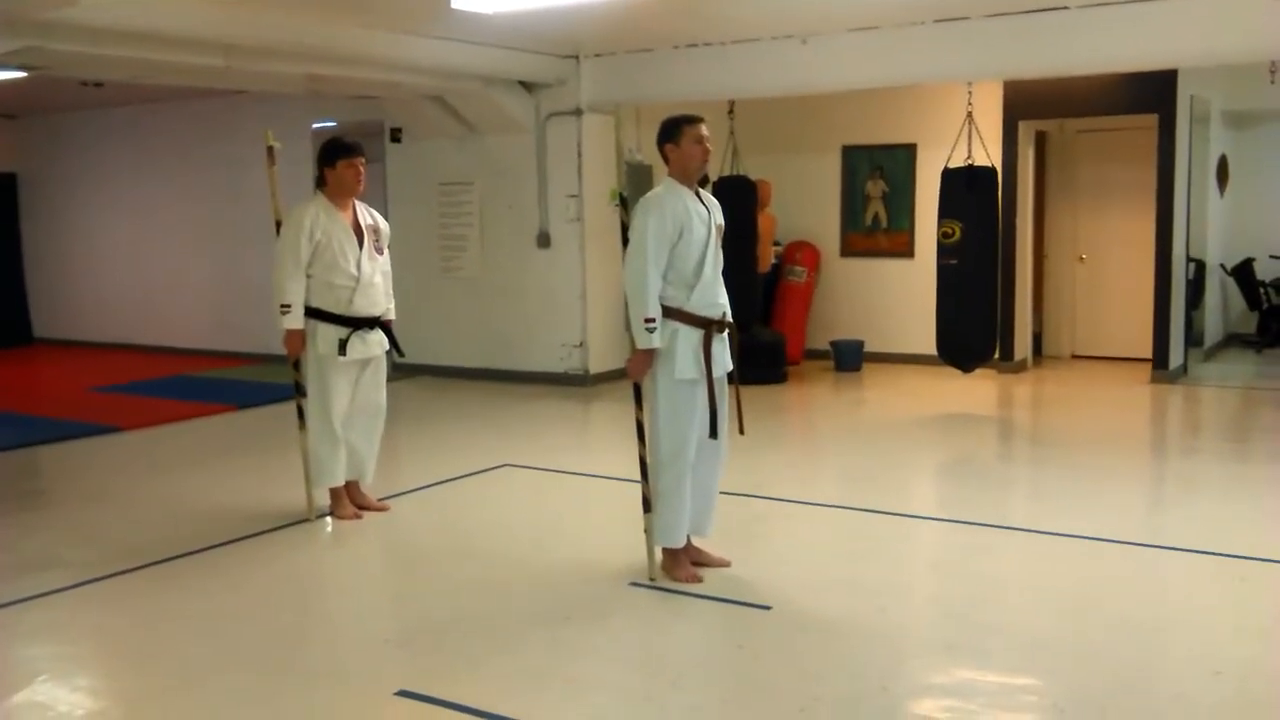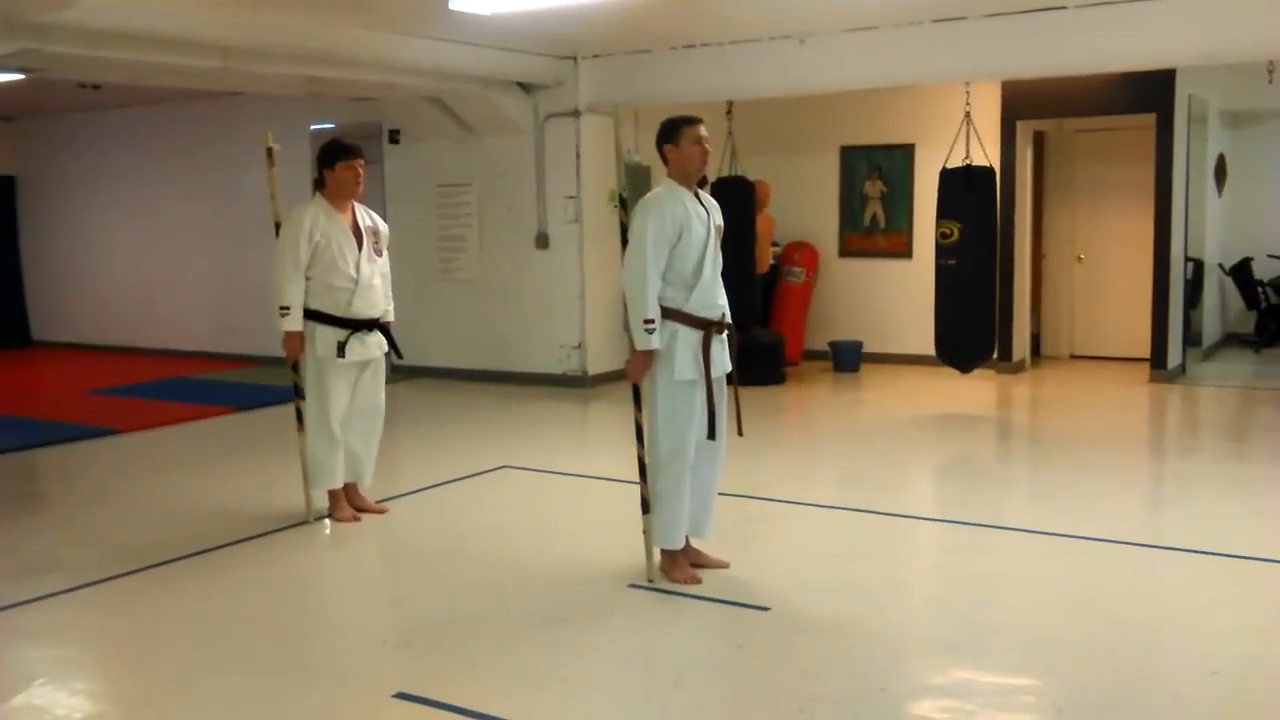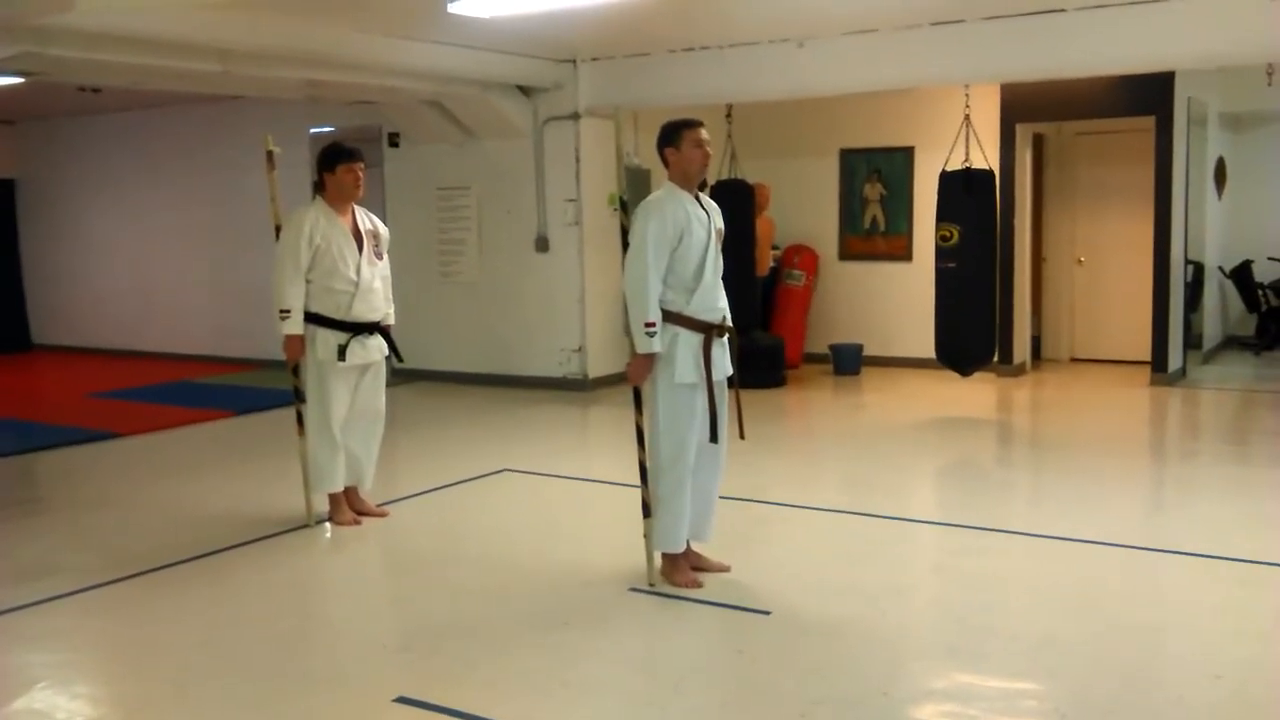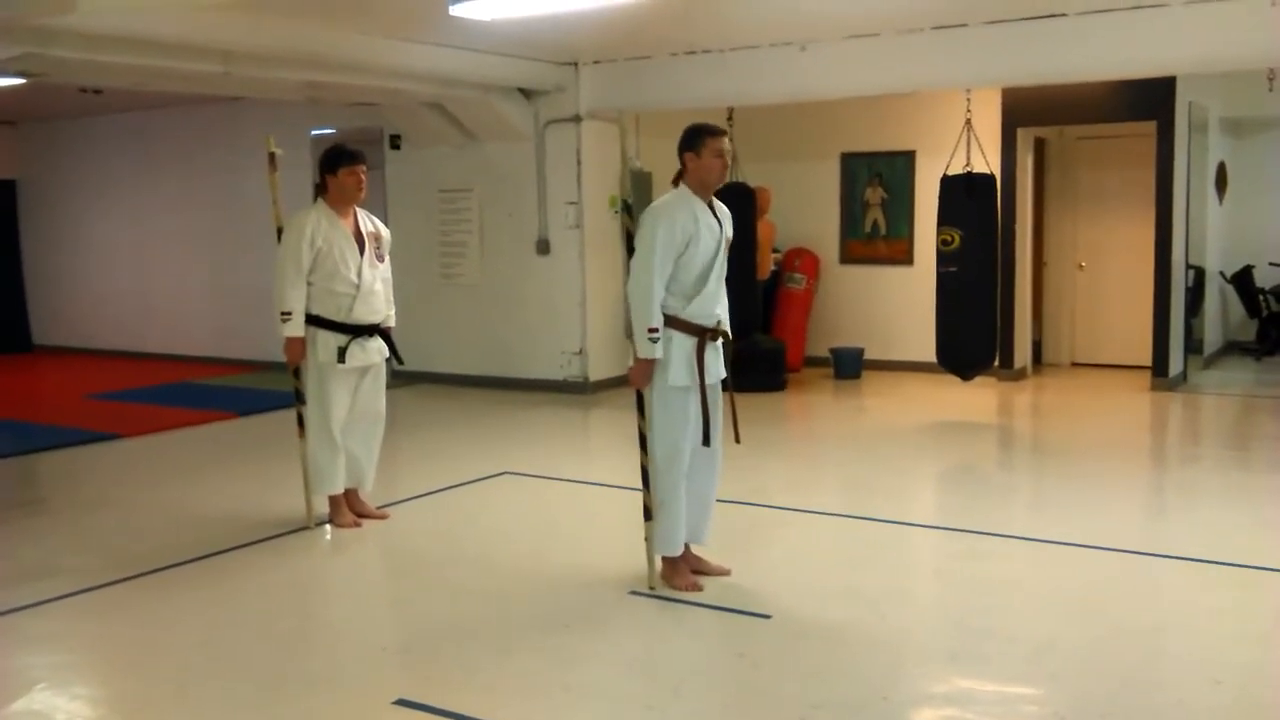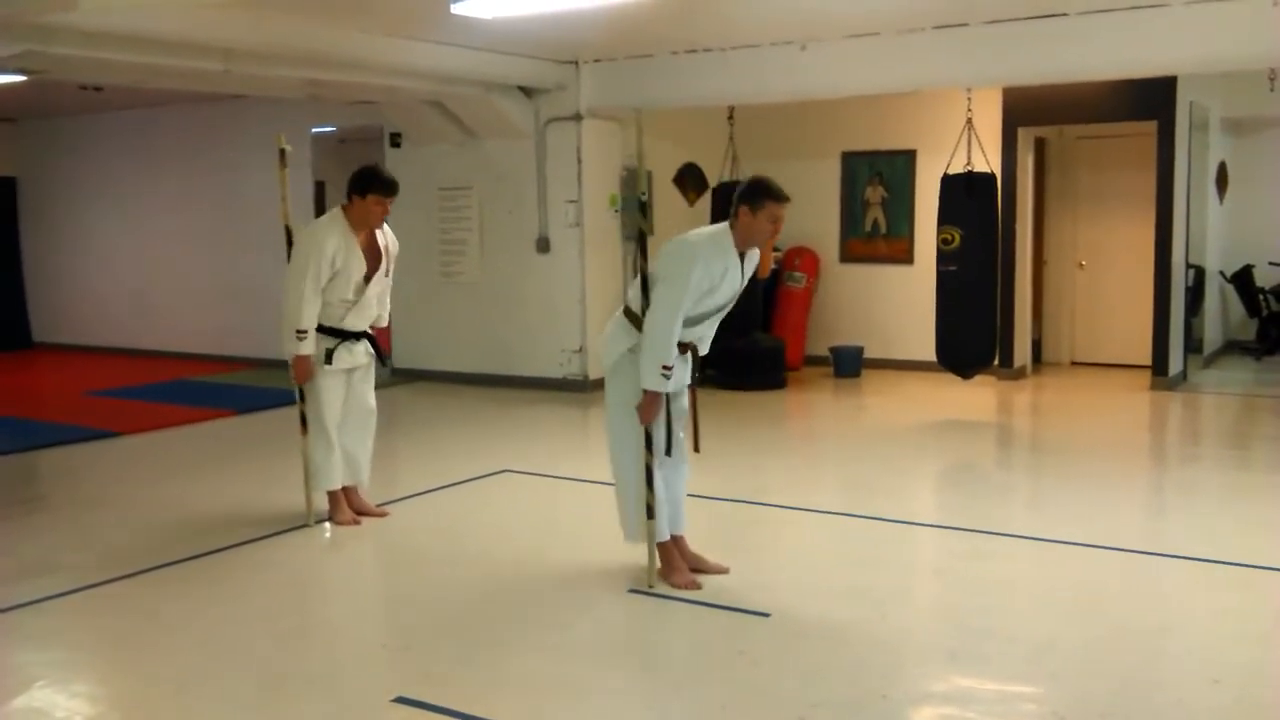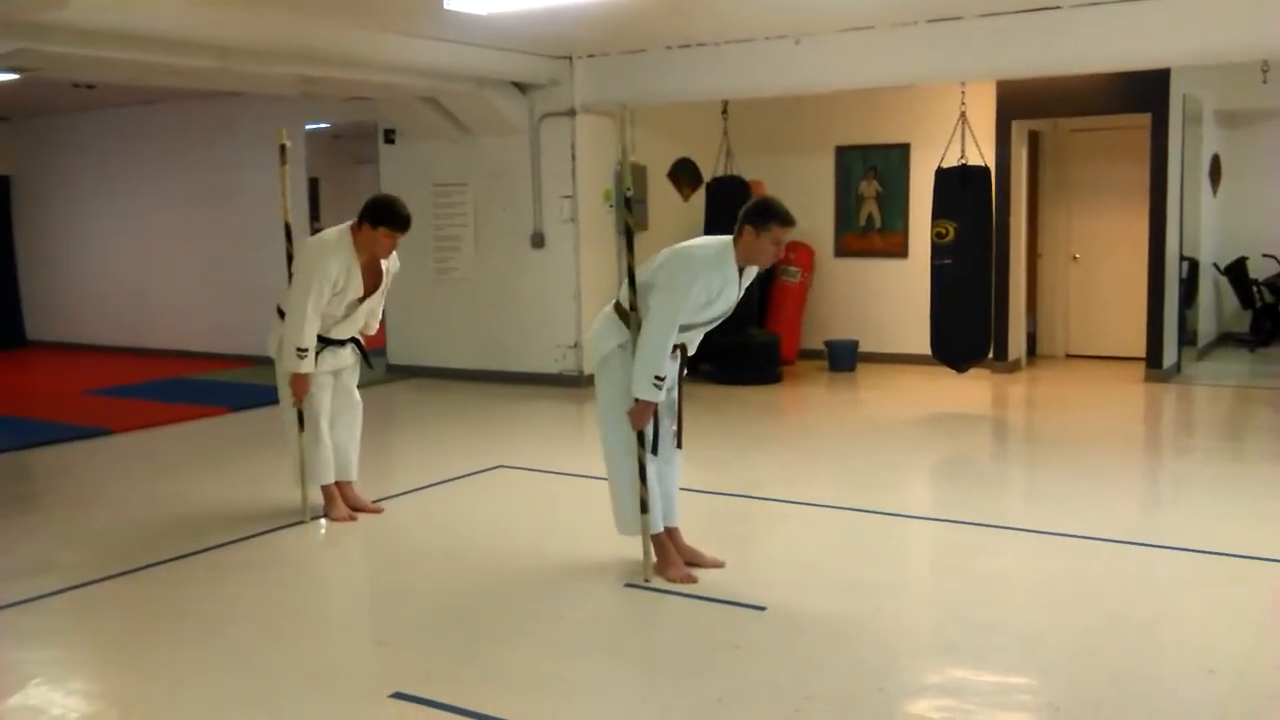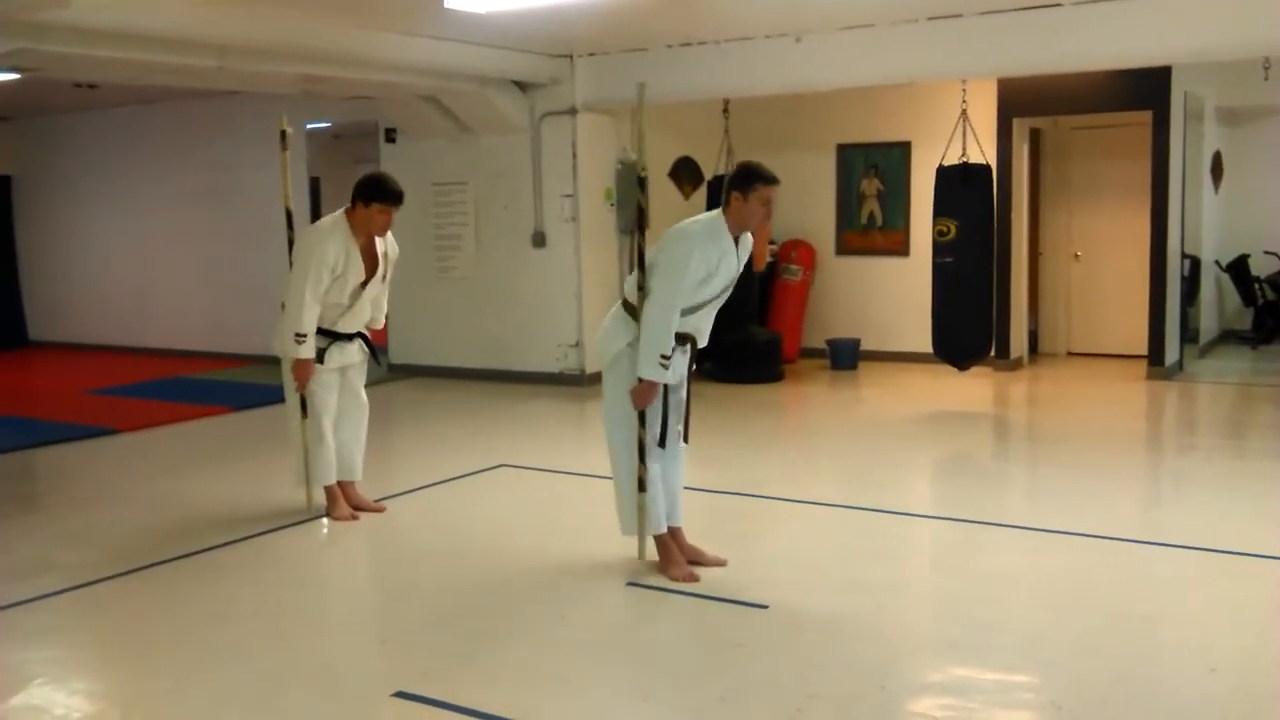
dt=0.4s
person 1, frame 1
left shoulder: (710, 205)
right shoulder: (658, 206)
right elbow: (642, 278)
left wrist: (723, 328)
right wrist: (645, 346)
left hip: (710, 340)
right hip: (676, 341)
left knee: (707, 444)
right knee: (676, 446)
left ankle: (688, 541)
right ankle: (671, 549)
person 1, frame 2
left shoulder: (710, 206)
right shoulder: (658, 207)
right elbow: (641, 280)
right wrist: (644, 347)
left hip: (710, 341)
right hip: (676, 342)
left knee: (706, 446)
right knee: (675, 448)
left ankle: (687, 542)
right ankle: (670, 551)
person 1, frame 3
left shoulder: (711, 209)
right shoulder: (658, 210)
right elbow: (641, 283)
right wrist: (644, 350)
left hip: (710, 343)
right hip: (676, 345)
left knee: (707, 450)
right knee: (675, 451)
left ankle: (687, 545)
right ankle: (671, 555)
person 1, frame 4
left shoulder: (723, 214)
right shoulder: (666, 215)
right elbow: (645, 287)
left wrist: (719, 335)
right wrist: (646, 355)
left hip: (706, 348)
right hip: (672, 349)
left knee: (703, 454)
right knee: (671, 455)
left ankle: (686, 549)
right ankle: (671, 559)
person 1, frame 5
left shoulder: (750, 254)
right shoulder: (696, 253)
right elbow: (662, 322)
left wrist: (691, 356)
right wrist: (653, 391)
left hip: (675, 351)
right hip: (637, 347)
left knee: (671, 448)
right knee: (641, 450)
left ankle: (678, 545)
right ankle: (668, 555)
person 1, frame 6
left shoulder: (745, 266)
right shoulder: (696, 265)
right elbow: (657, 333)
left wrist: (679, 360)
right wrist: (645, 399)
left hip: (663, 347)
right hip: (625, 343)
left knee: (664, 444)
right knee: (633, 445)
left ankle: (674, 540)
right ankle: (663, 550)
person 1, frame 7
left shoulder: (742, 242)
right shoulder: (692, 240)
right elbow: (660, 310)
left wrist: (690, 349)
right wrist: (649, 378)
left hip: (673, 343)
right hip: (634, 340)
left knee: (669, 442)
right knee: (640, 443)
left ankle: (677, 539)
right ankle: (665, 548)
person 2, frame 1
left shoulder: (374, 220)
right shoulder: (307, 218)
right elbow: (291, 274)
left wrist: (388, 317)
right wrist: (293, 327)
left hip: (369, 333)
right hip: (328, 333)
left knee: (368, 411)
right knee: (329, 412)
left ankle: (356, 487)
right ankle: (337, 494)
person 2, frame 2
left shoulder: (373, 223)
right shoulder: (306, 220)
right elbow: (290, 276)
left wrist: (386, 319)
right wrist: (292, 328)
left hip: (369, 335)
right hip: (327, 335)
left knee: (366, 413)
right knee: (327, 415)
left ankle: (354, 489)
right ankle: (336, 497)
person 2, frame 3
left shoulder: (373, 225)
right shoulder: (306, 223)
right elbow: (290, 279)
left wrist: (387, 323)
right wrist: (292, 332)
left hip: (369, 338)
right hip: (328, 338)
left knee: (367, 416)
right knee: (328, 418)
left ankle: (355, 492)
right ankle: (336, 500)
person 2, frame 4
left shoulder: (375, 227)
right shoulder: (307, 225)
right elbow: (291, 282)
left wrist: (387, 325)
right wrist: (293, 334)
left hip: (370, 341)
right hip: (329, 341)
left knee: (368, 419)
right knee: (328, 421)
left ankle: (355, 495)
right ankle: (336, 503)
person 2, frame 5
left shoulder: (385, 237)
right shoulder: (322, 237)
right elbow: (303, 297)
left wrist: (378, 326)
right wrist: (302, 352)
left hip: (358, 342)
right hip: (322, 342)
left knee: (360, 414)
right knee: (325, 418)
left ankle: (353, 492)
right ankle: (335, 499)
person 2, frame 6
left shoulder: (387, 259)
right shoulder: (325, 253)
right elbow: (304, 315)
left wrist: (365, 333)
right wrist: (301, 369)
left hip: (344, 343)
right hip: (304, 342)
left knee: (347, 411)
right knee: (314, 415)
left ankle: (346, 489)
right ankle: (331, 496)
person 2, frame 7
left shoulder: (385, 243)
right shoulder: (323, 240)
right elbow: (303, 300)
left wrist: (373, 328)
right wrist: (302, 355)
left hip: (351, 340)
right hip: (313, 340)
left knee: (353, 411)
right knee: (318, 415)
left ankle: (349, 489)
right ankle: (332, 495)
